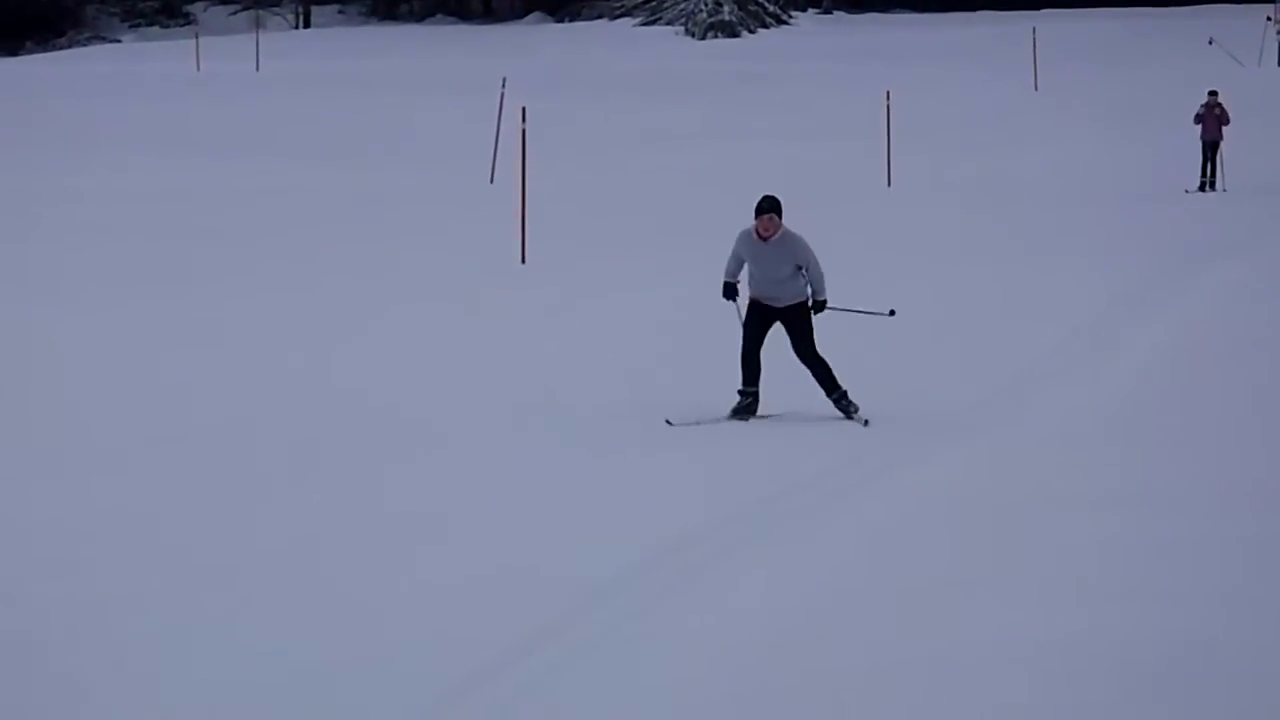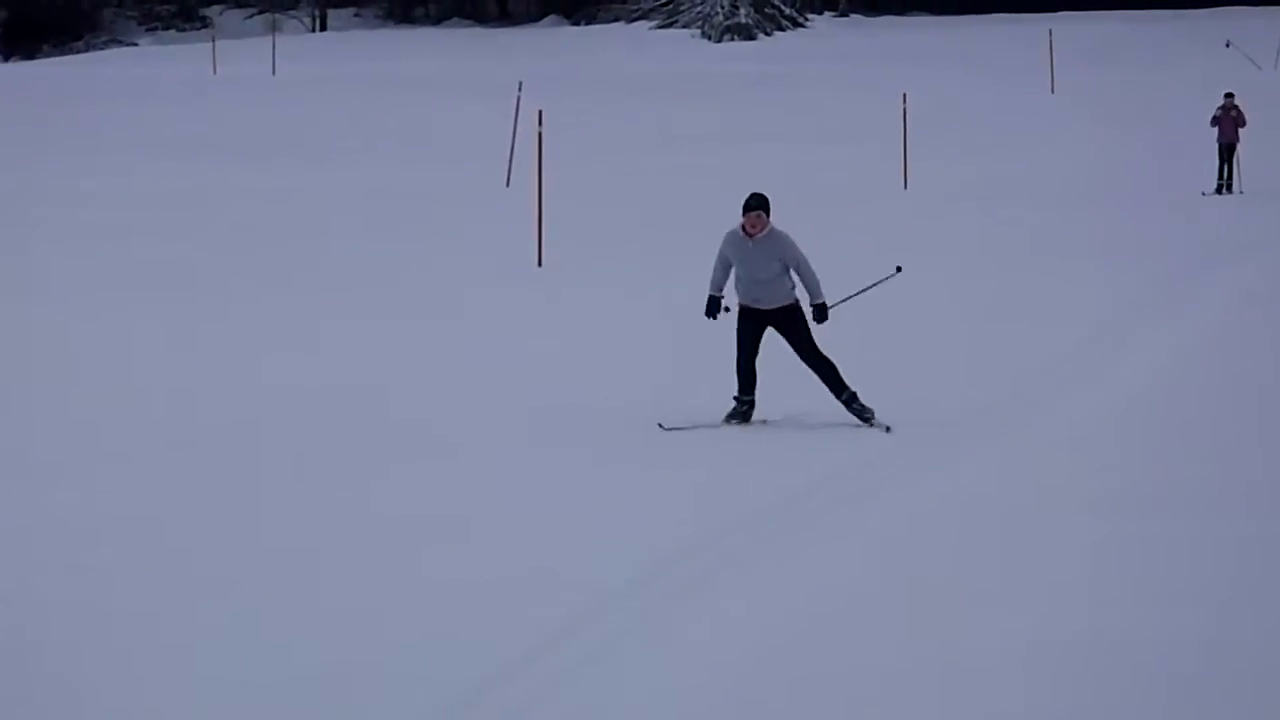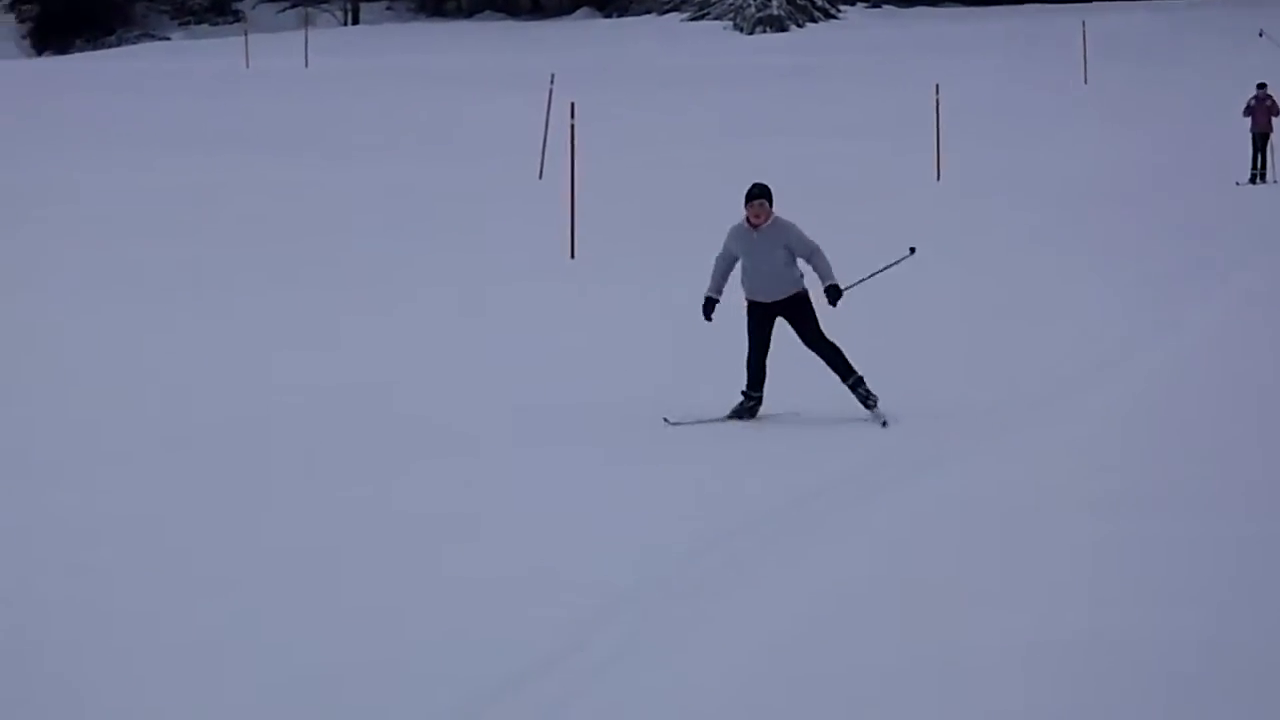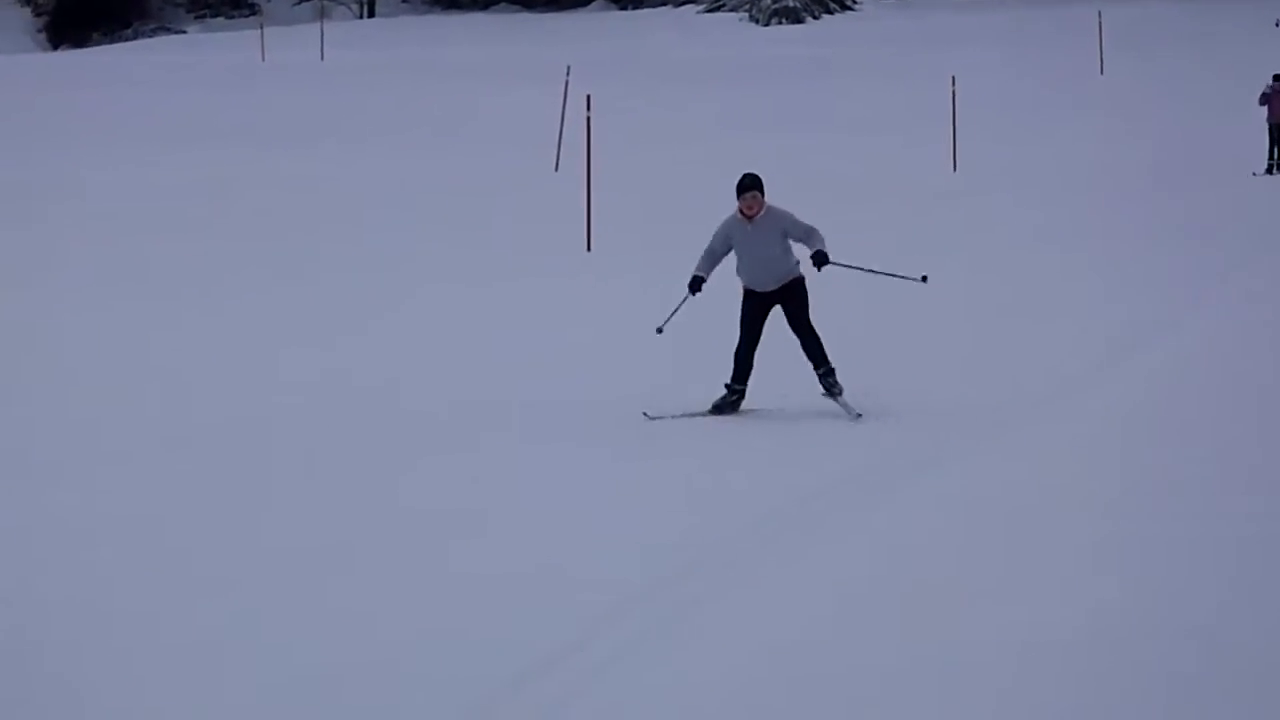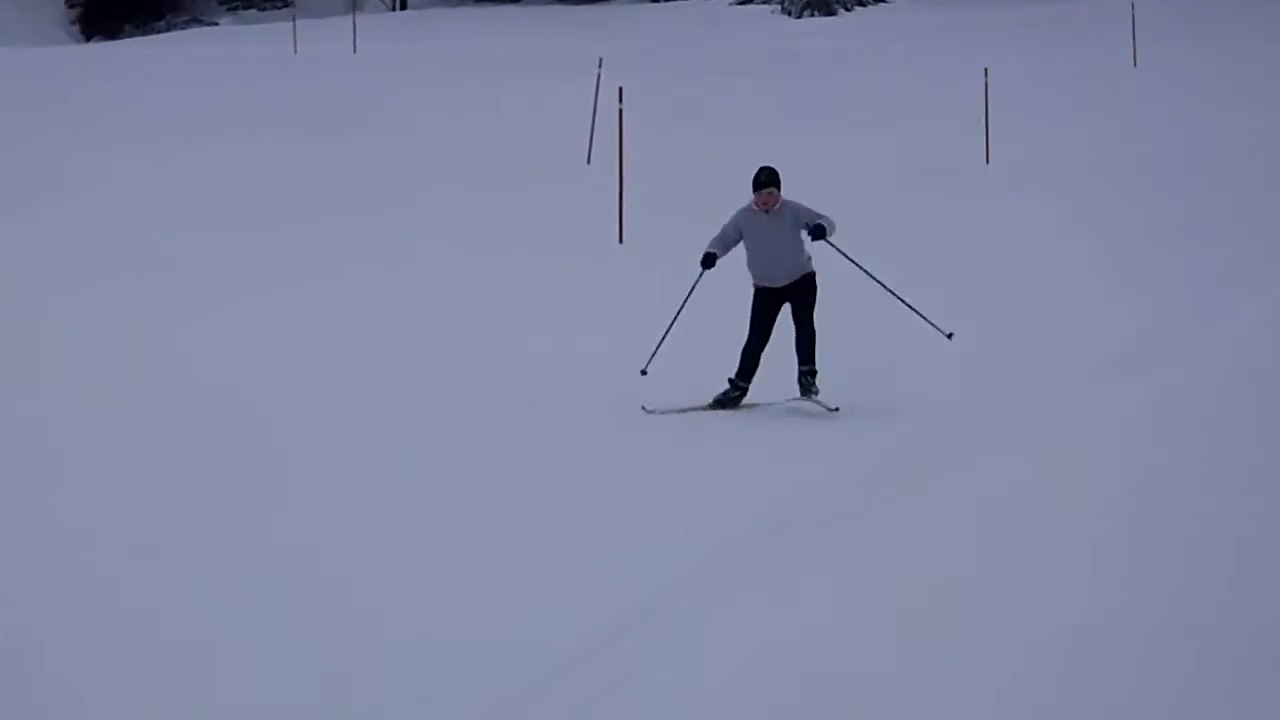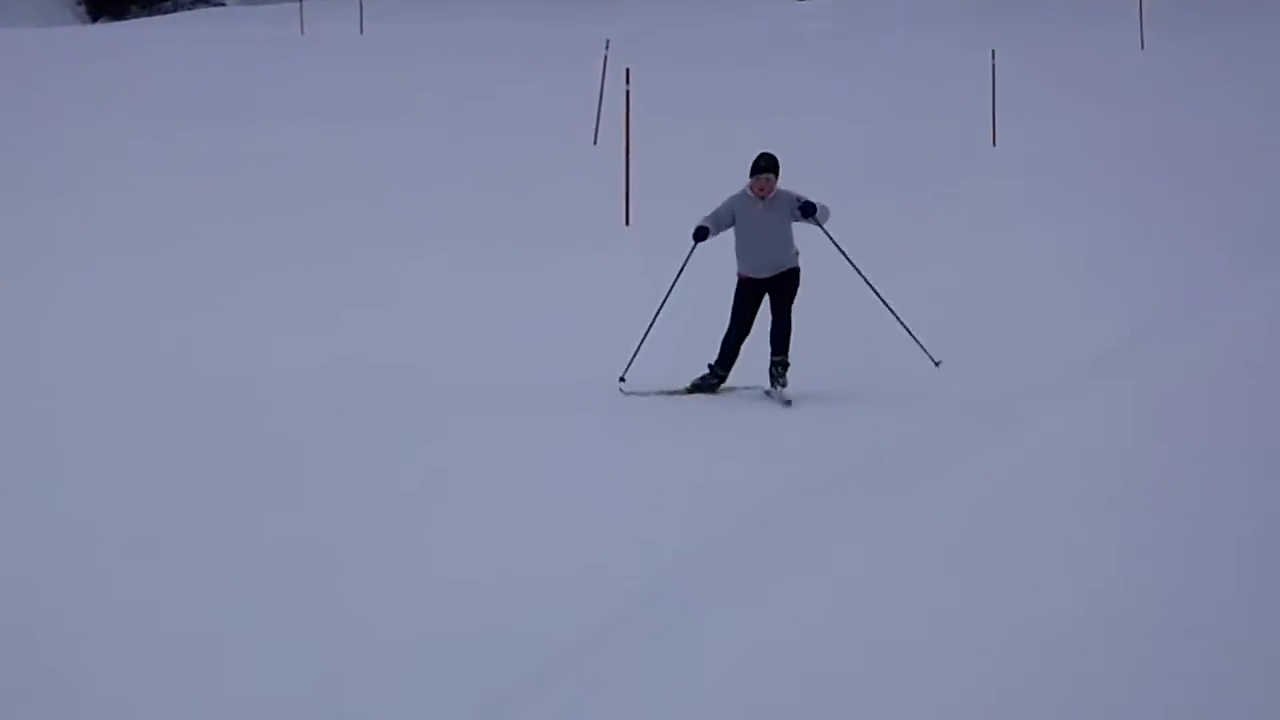
dt=0.1s
person 1, frame 1
left shoulder: (792, 241)
right shoulder: (744, 239)
left elbow: (812, 266)
right elbow: (736, 257)
left wrist: (819, 296)
right wrist: (730, 281)
left hip: (794, 304)
right hip: (760, 302)
left knee: (807, 353)
right knee: (749, 347)
left ankle: (839, 397)
right ankle: (748, 398)
person 1, frame 2
left shoulder: (780, 240)
right shoulder: (732, 239)
left elbow: (803, 268)
right elbow: (722, 265)
left wrist: (818, 301)
right wrist: (714, 294)
left hip: (785, 306)
right hip: (749, 308)
left knee: (810, 353)
right knee: (745, 354)
left ankle: (847, 398)
right ankle: (744, 404)
person 1, frame 3
left shoulder: (786, 228)
right shoulder: (736, 233)
left elbow: (812, 252)
right elbow: (724, 261)
left wrist: (829, 283)
right wrist: (712, 294)
left hip: (793, 295)
right hip: (757, 302)
left knee: (816, 341)
right knee: (757, 351)
left ankle: (856, 385)
right ankle: (753, 399)
person 1, frame 4
left shoulder: (778, 217)
right shoulder: (731, 225)
left elbow: (810, 233)
right elbow: (713, 252)
left wrist: (819, 250)
right wrist: (700, 274)
left hip: (789, 282)
right hip: (754, 291)
left knee: (802, 326)
right knee: (747, 342)
left ankle: (825, 374)
right ankle: (736, 392)
person 1, frame 5
left shoulder: (793, 211)
right shoulder: (743, 216)
left elbow: (828, 224)
right elbow: (723, 239)
left wrist: (821, 228)
right wrist: (711, 253)
left hip: (800, 279)
right hip: (766, 286)
left knee: (803, 321)
right knee: (756, 338)
left ankle: (807, 375)
right ankle: (737, 389)
person 1, frame 6
left shoulder: (787, 200)
right shoulder: (737, 202)
left elbow: (822, 213)
right elbow: (716, 220)
left wrist: (812, 209)
right wrist: (703, 228)
left hip: (785, 272)
right hip: (750, 277)
left knee: (781, 313)
right knee: (738, 328)
left ankle: (779, 366)
right ankle: (718, 373)
